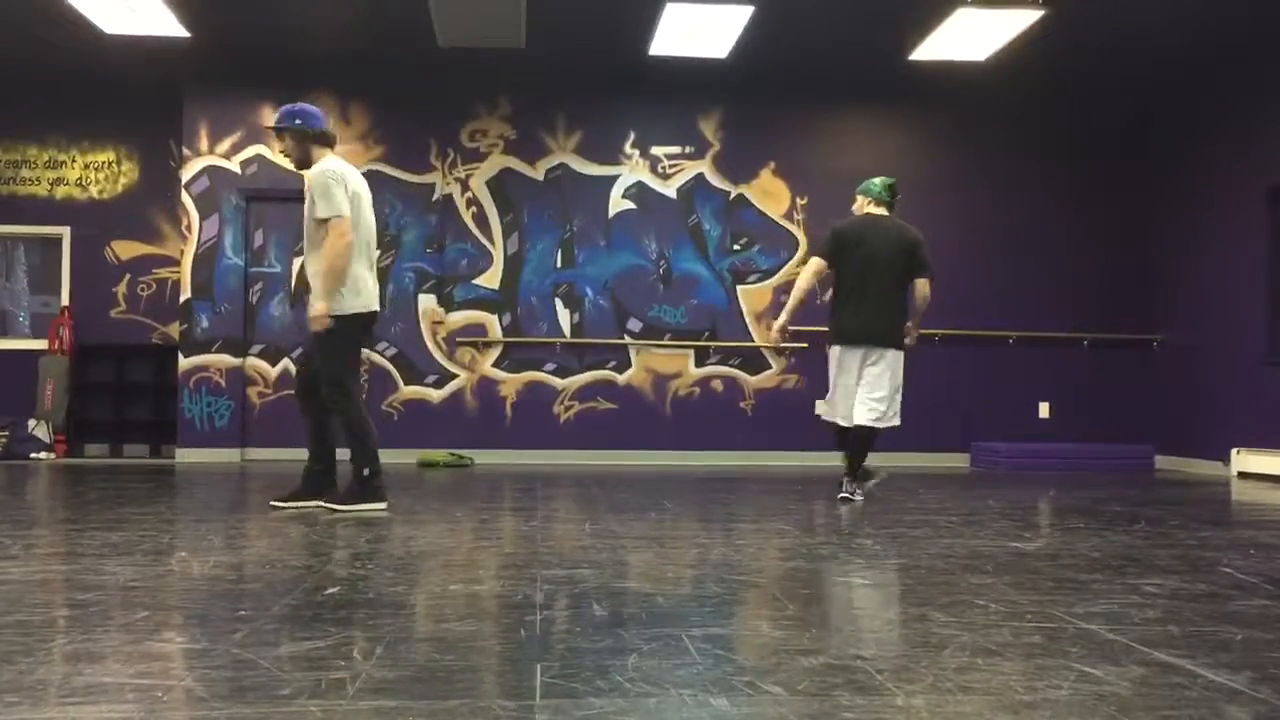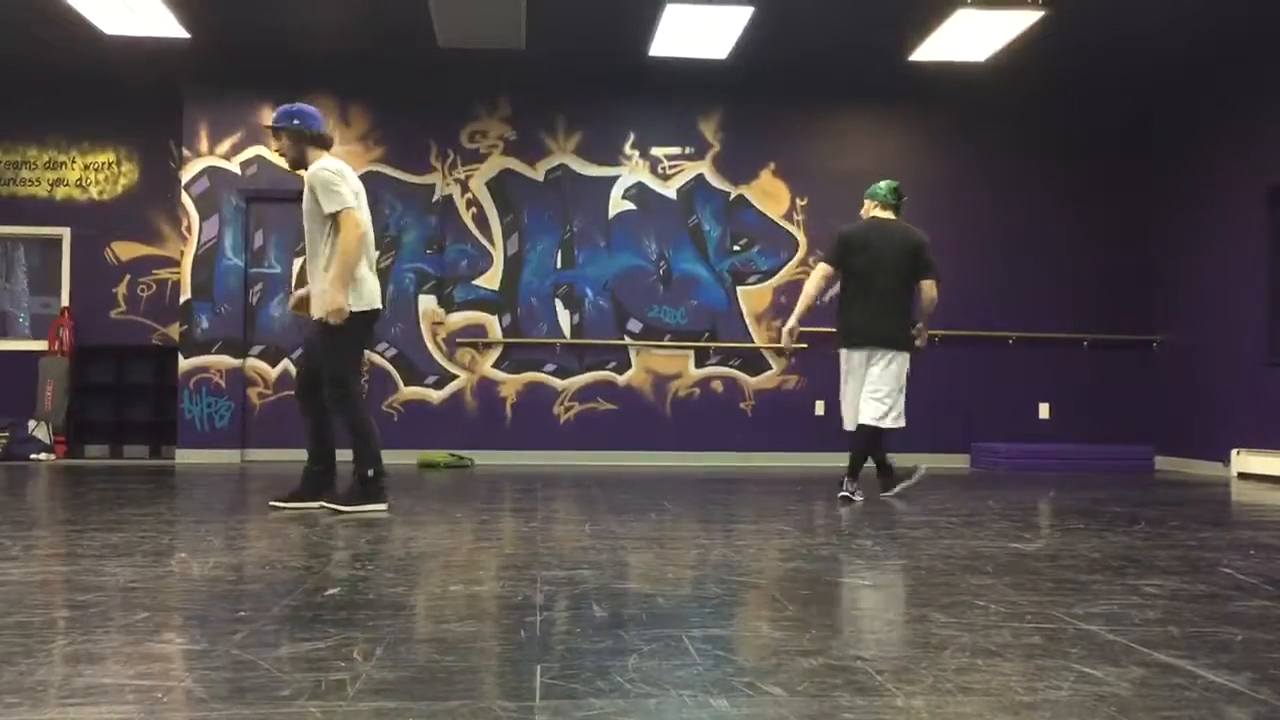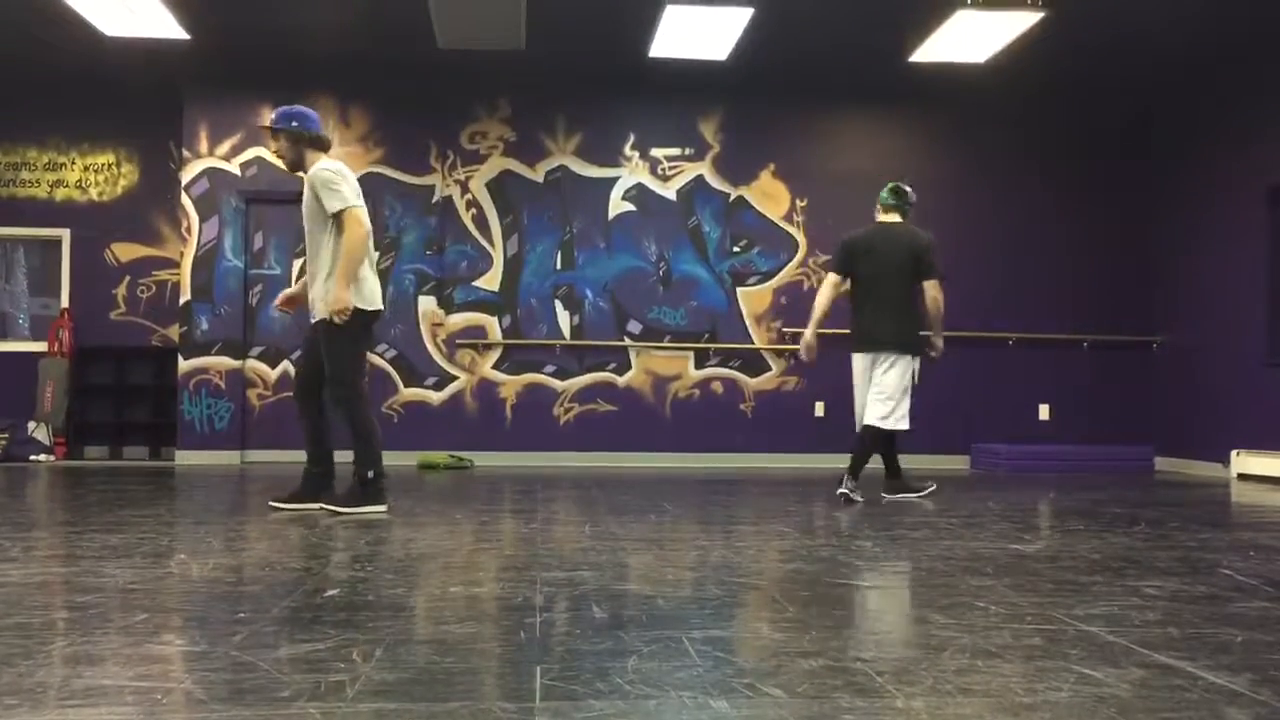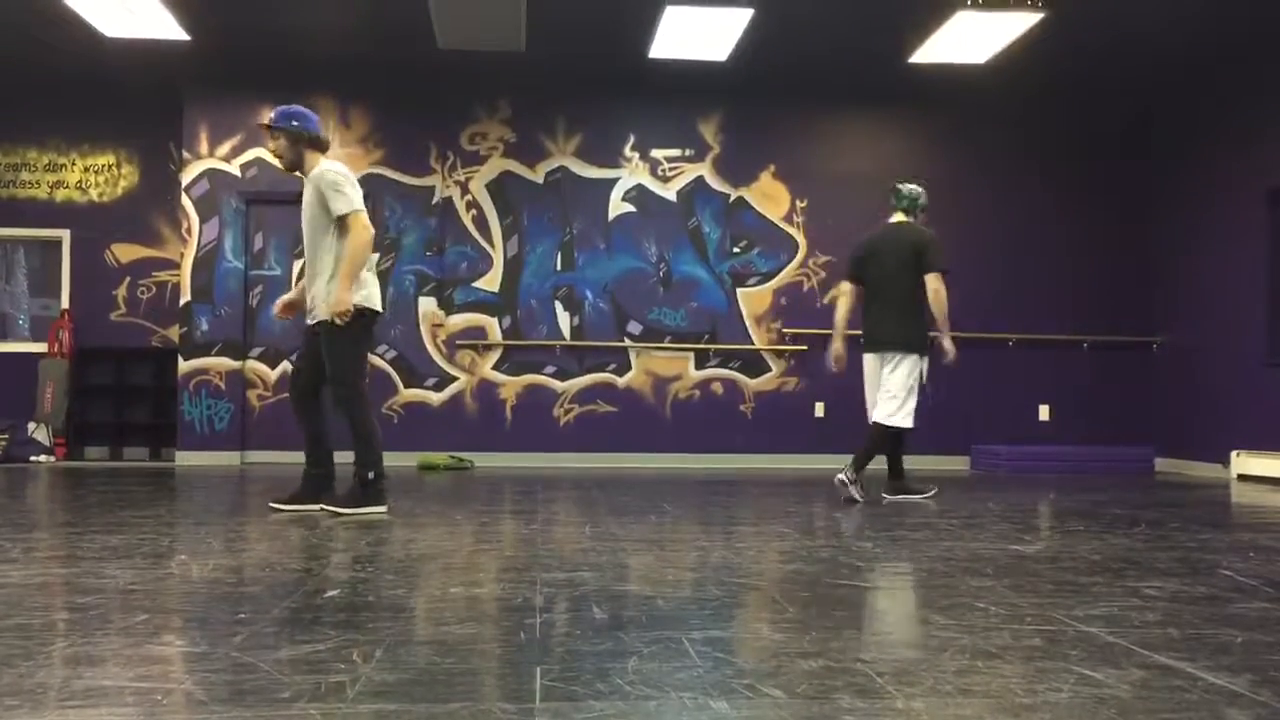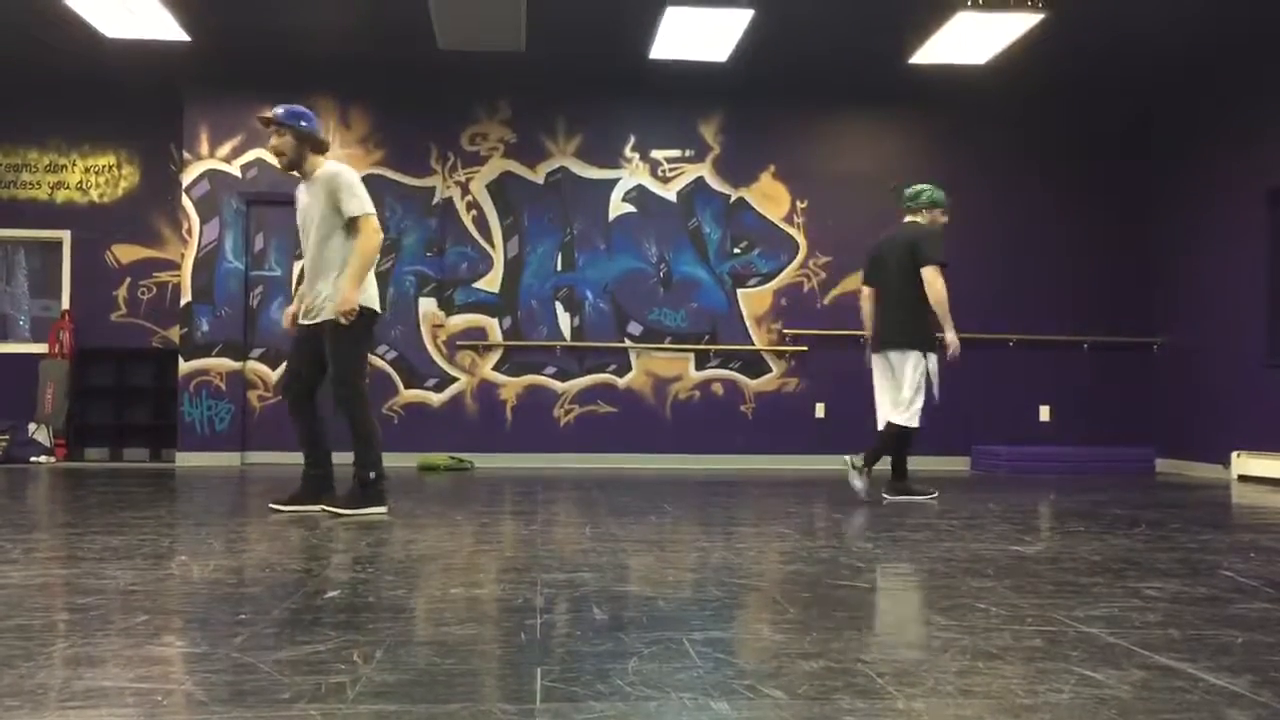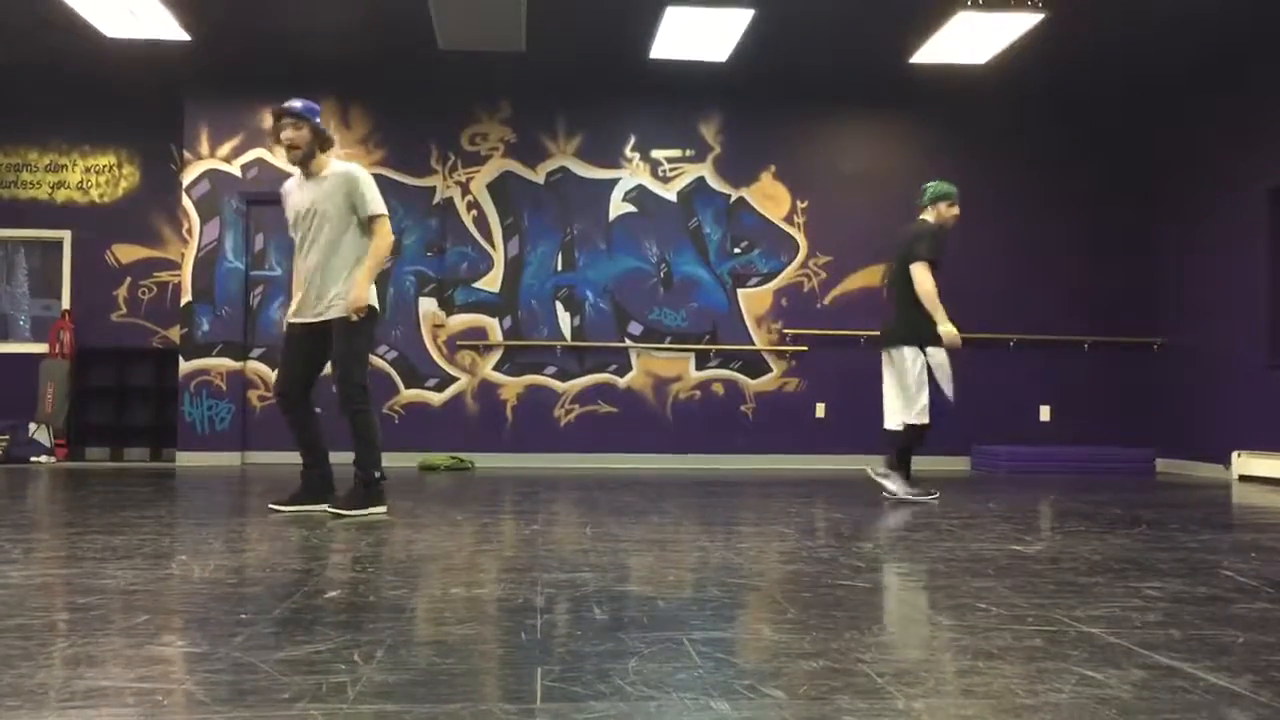
dt=0.1s
person 1, frame 1
left shoulder: (324, 174)
right shoulder: (347, 173)
left elbow: (341, 237)
left wrist: (323, 297)
left hip: (341, 306)
right hip: (350, 303)
left knee: (340, 392)
right knee: (308, 387)
left ankle: (369, 486)
right ankle: (318, 483)
person 1, frame 2
left shoulder: (323, 172)
right shoulder: (331, 174)
left elbow: (353, 230)
left wrist: (337, 291)
right wrist: (312, 290)
left hip: (347, 305)
right hip: (332, 306)
left knee: (343, 392)
right knee: (308, 387)
left ankle: (370, 486)
right ankle: (319, 483)
person 1, frame 3
left shoulder: (324, 173)
right shoulder: (324, 176)
left elbow: (357, 229)
left wrist: (343, 288)
right wrist: (302, 288)
left hip: (347, 305)
right hip: (329, 306)
left knee: (347, 392)
right knee: (307, 388)
left ankle: (370, 488)
right ankle: (318, 484)
person 1, frame 4
left shoulder: (328, 177)
right shoulder: (315, 182)
left elbow: (360, 232)
left wrist: (343, 290)
right wrist: (300, 293)
left hip: (349, 308)
right hip: (324, 311)
left knee: (348, 394)
right knee: (301, 388)
left ankle: (370, 487)
right ankle: (318, 485)
person 1, frame 5
left shoulder: (337, 176)
right shoulder: (303, 187)
left elbow: (371, 233)
left wrist: (351, 288)
right wrist: (300, 300)
left hip: (348, 308)
right hip: (316, 311)
left knee: (350, 395)
right knee: (296, 391)
left ankle: (370, 490)
right ankle: (317, 486)
person 1, frame 6
left shoulder: (350, 177)
right shoulder: (290, 189)
left elbow: (383, 233)
left wrist: (363, 284)
right wrist: (295, 299)
left hip: (348, 310)
right hip: (305, 312)
left knee: (352, 395)
right knee: (289, 394)
left ankle: (370, 489)
right ankle: (318, 486)
person 2, frame 1
left shoulder: (843, 231)
right shoulder: (911, 238)
left elbow: (812, 271)
right elbow: (923, 292)
left wrist: (785, 315)
right wrist: (913, 324)
left hip: (845, 333)
right hip: (887, 336)
left knee: (842, 407)
right knee: (872, 409)
left ankle: (856, 471)
right ankle: (851, 480)
person 2, frame 2
left shoulder: (849, 235)
right shoulder: (916, 240)
left elbow: (819, 276)
right elbow: (929, 293)
left wrist: (795, 319)
right wrist: (921, 326)
left hip: (853, 335)
right hip: (893, 337)
left knee: (858, 410)
right knee: (877, 410)
left ankle: (886, 474)
right ankle: (850, 481)
person 2, frame 3
left shoulder: (855, 241)
right shoulder: (920, 241)
left elbow: (830, 286)
right elbow: (933, 294)
left wrist: (811, 329)
right wrist: (937, 334)
left hip: (864, 339)
right hip: (901, 340)
left knee: (872, 412)
right knee: (884, 412)
left ankle: (895, 480)
right ankle: (851, 479)
person 2, frame 4
left shoulder: (867, 243)
right shoulder: (923, 238)
left elbow: (846, 293)
right elbow: (935, 288)
left wrist: (838, 339)
right wrist: (945, 335)
left hip: (874, 338)
right hip: (907, 339)
left knee: (888, 412)
right knee: (896, 411)
left ankle: (896, 481)
right ankle: (853, 471)
person 2, frame 5
left shoulder: (882, 244)
right shoulder: (924, 236)
left elbow: (867, 296)
right elbow: (932, 281)
left wrist: (872, 337)
right wrist: (949, 329)
left hip: (883, 339)
right hip: (912, 337)
left knee: (896, 411)
right knee: (906, 410)
left ankle: (898, 481)
right ankle: (863, 464)
person 2, frame 6
left shoulder: (914, 237)
right shoulder: (928, 234)
right elbow: (921, 276)
right wrist: (943, 322)
left hip: (897, 335)
right hip: (914, 335)
left knee: (904, 410)
right knee: (925, 408)
left ankle: (900, 477)
right ankle: (890, 467)
